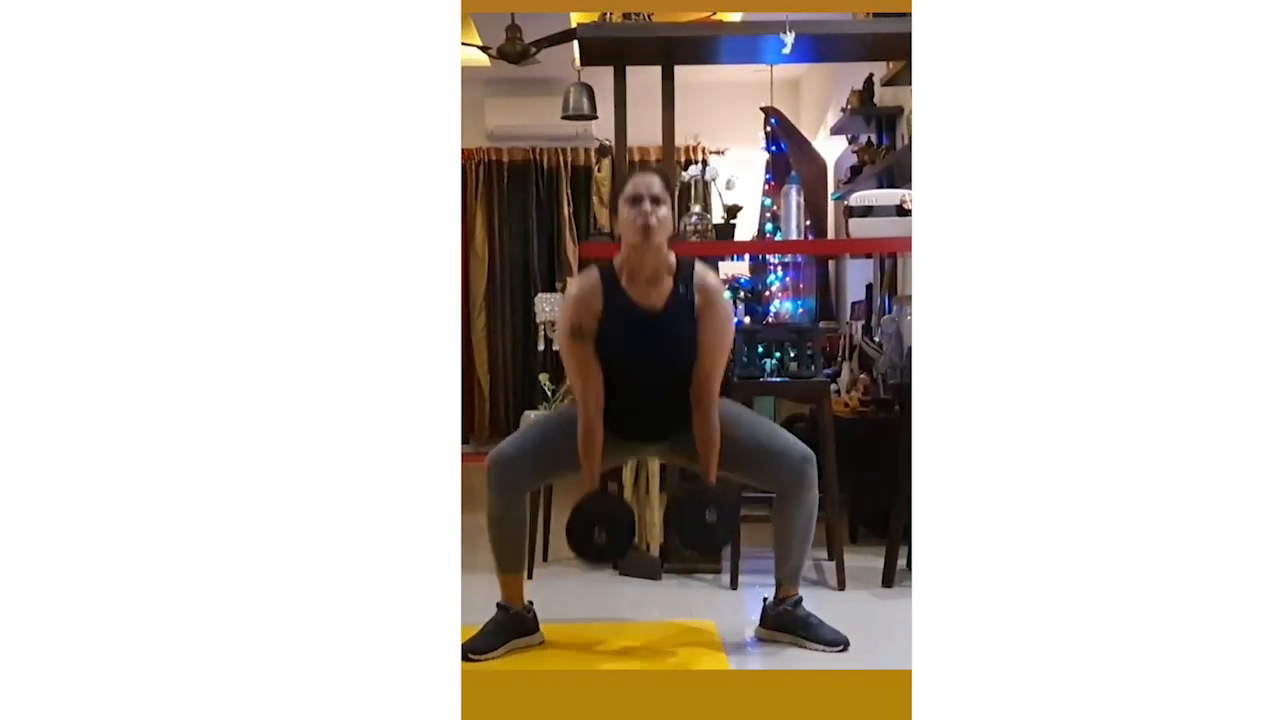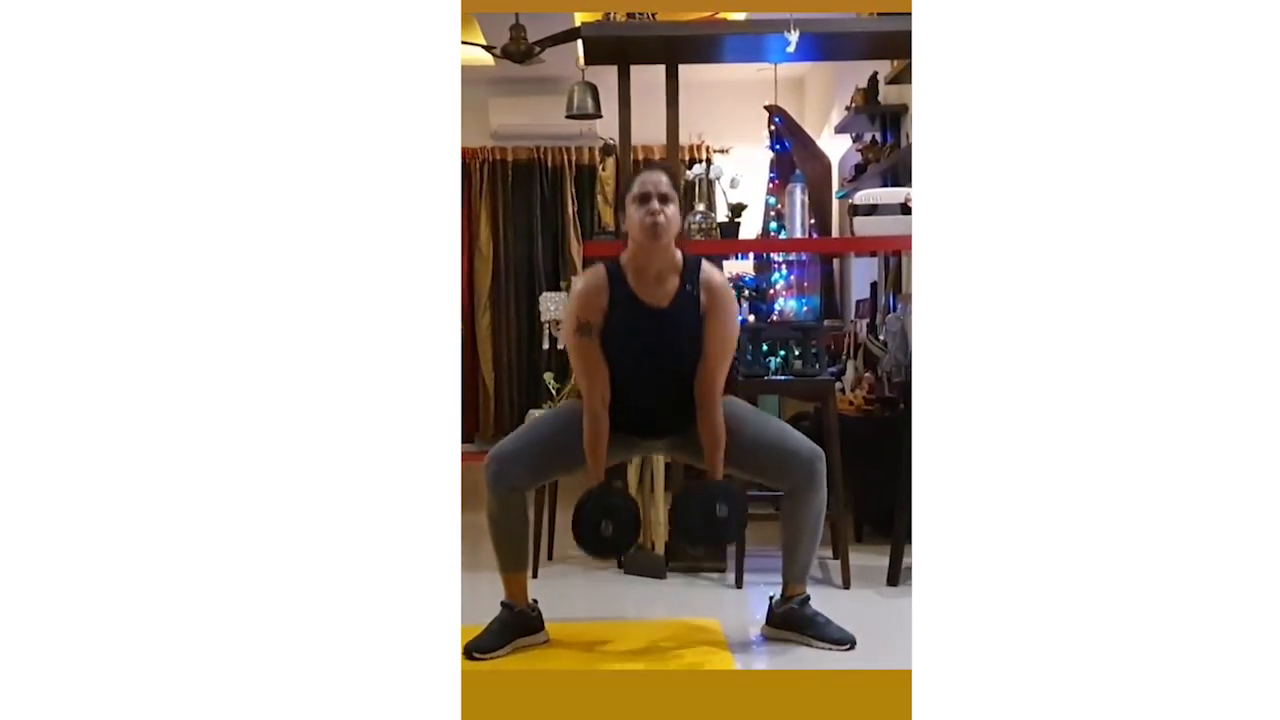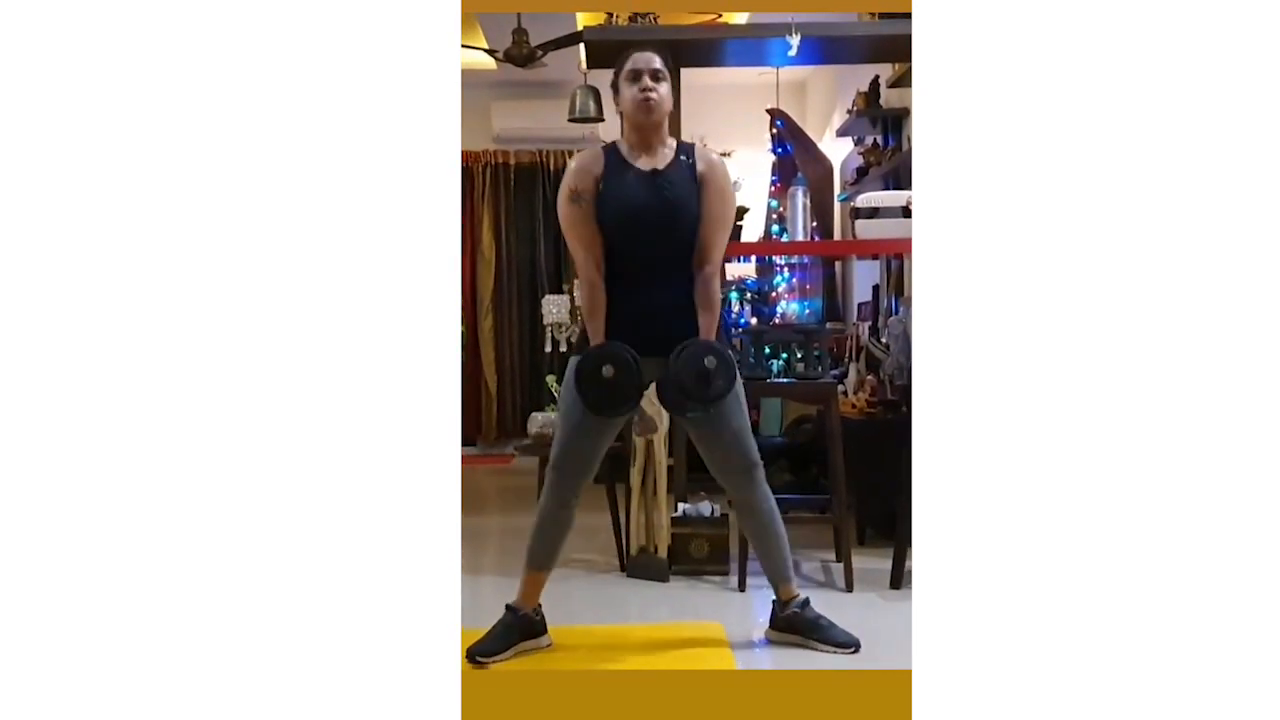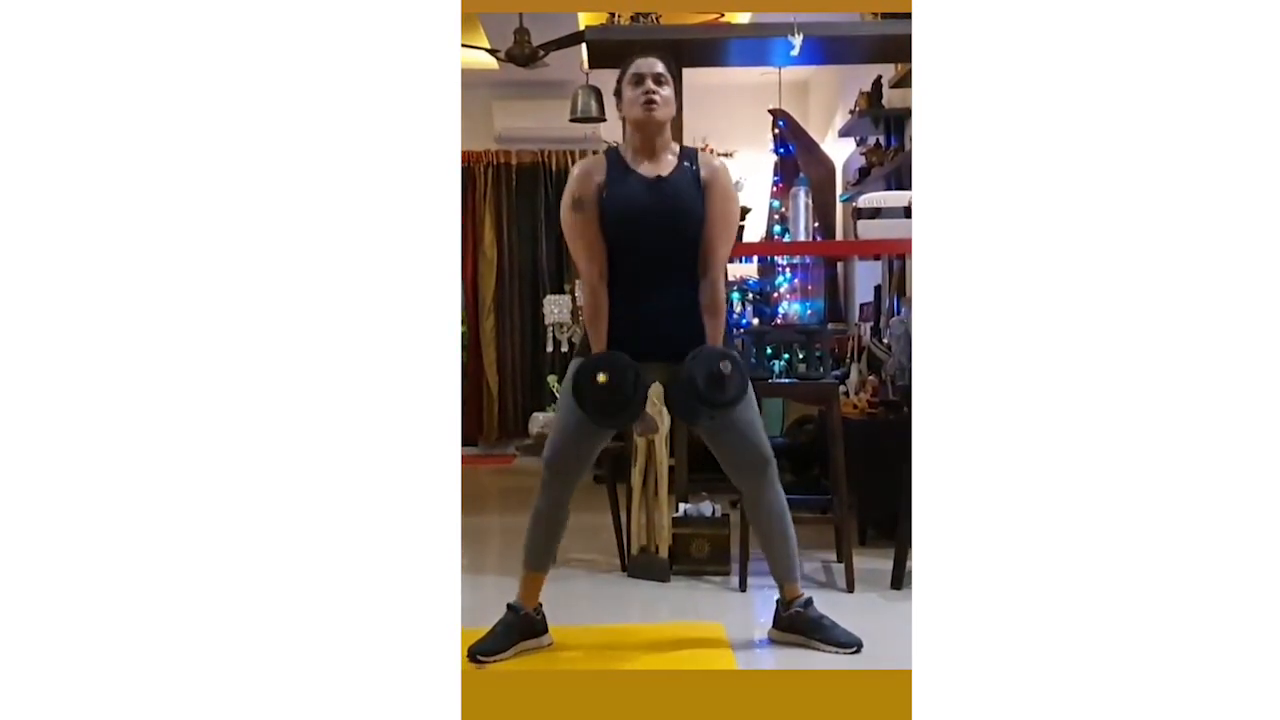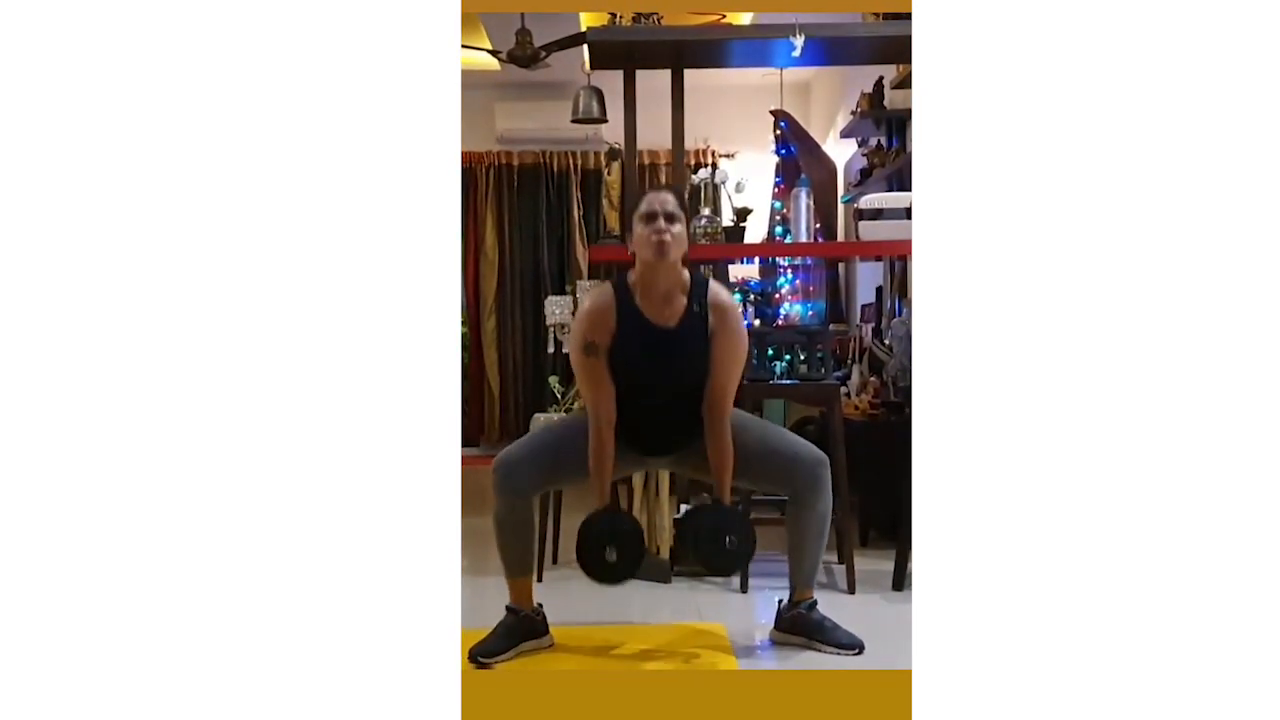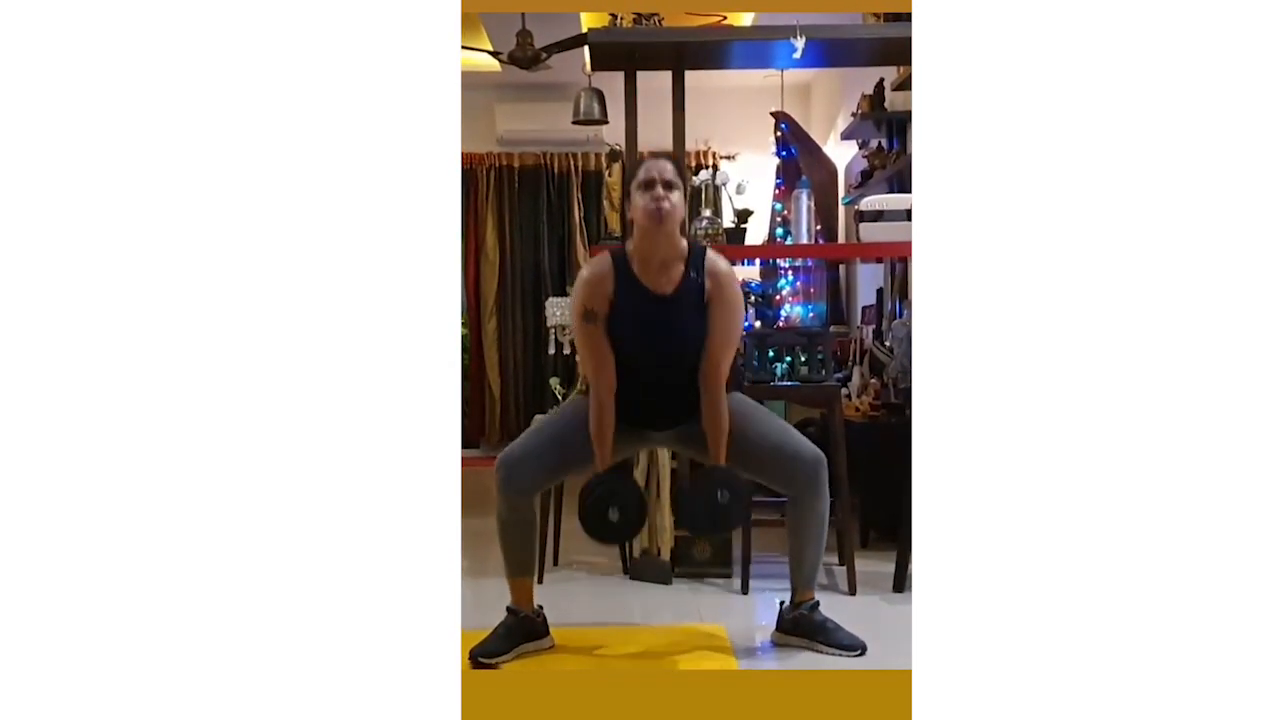
dt=0.5s
person 1, frame 1
left shoulder: (706, 290)
right shoulder: (586, 295)
left elbow: (706, 397)
right elbow: (589, 407)
left wrist: (708, 485)
right wrist: (590, 491)
left hip: (682, 423)
right hip: (615, 423)
left knee: (798, 466)
right knee: (503, 469)
left ankle: (783, 609)
right ankle: (516, 615)
person 1, frame 2
left shoulder: (712, 288)
right shoulder: (593, 291)
left elbow: (710, 396)
right elbow: (595, 403)
left wrist: (716, 484)
right wrist: (596, 487)
left hip: (688, 419)
right hip: (618, 419)
left knee: (807, 464)
right knee: (502, 469)
left ankle: (790, 606)
right ankle: (520, 613)
person 1, frame 3
left shoulder: (705, 166)
right shoulder: (588, 170)
left elbow: (709, 266)
right elbow: (589, 270)
left wrist: (706, 347)
right wrist: (598, 351)
left hip: (689, 341)
right hip: (615, 343)
left knee: (743, 471)
right knee: (564, 475)
left ankle: (791, 609)
right ankle: (524, 616)
person 1, frame 4
left shoulder: (708, 172)
right shoulder: (591, 175)
left elbow: (713, 273)
right elbow: (593, 278)
left wrist: (714, 354)
right wrist: (600, 360)
left hip: (692, 344)
right hip: (619, 345)
left knee: (757, 465)
right knee: (559, 469)
left ankle: (794, 608)
right ankle: (526, 615)
person 1, frame 5
left shoulder: (719, 308)
right shoulder: (600, 311)
left elbow: (719, 415)
right elbow: (601, 422)
left wrist: (722, 502)
right wrist: (602, 507)
left hip: (693, 435)
right hip: (625, 435)
left knee: (811, 471)
right knee: (510, 475)
left ankle: (798, 611)
right ankle: (524, 617)
person 1, frame 6
left shoulder: (716, 275)
right shoulder: (599, 279)
left elbow: (713, 383)
right elbow: (601, 390)
left wrist: (718, 472)
right wrist: (603, 474)
left hip: (693, 408)
right hip: (623, 410)
left knee: (809, 467)
right knee: (513, 472)
left ankle: (800, 612)
right ankle: (525, 618)
